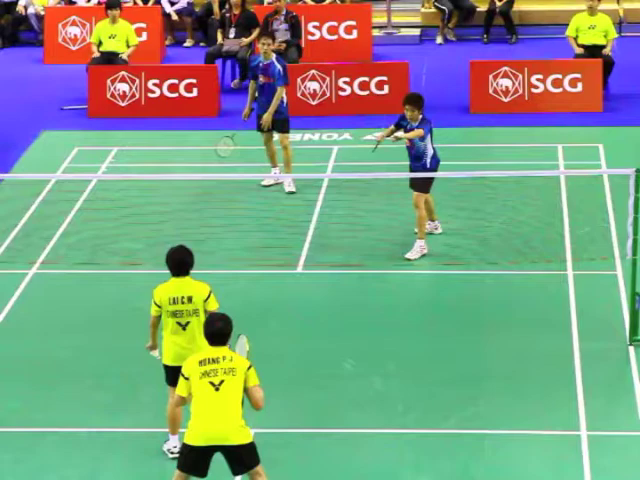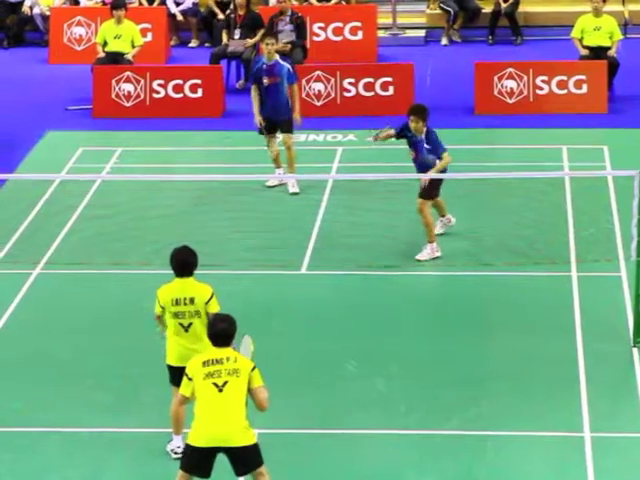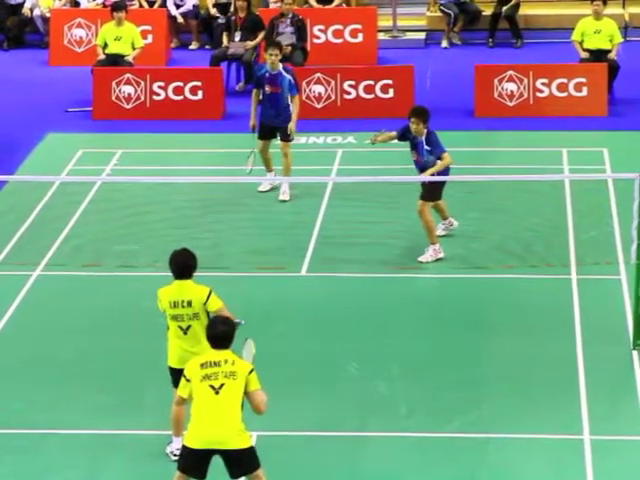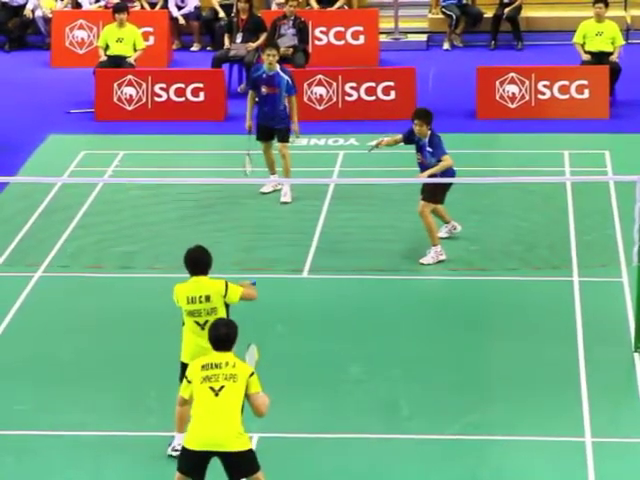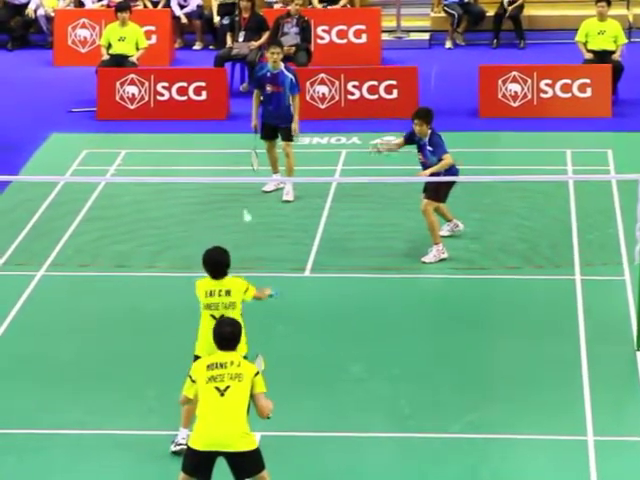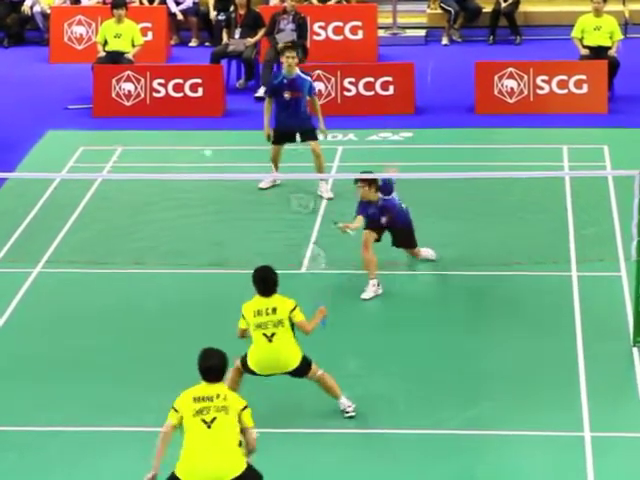
dt=0.7s
person 1, frame 1
left shoulder: (160, 291)
right shoulder: (203, 289)
left elbow: (154, 321)
left wrist: (153, 341)
left hip: (172, 354)
right hip: (200, 352)
left knee: (174, 397)
left ankle: (173, 443)
person 1, frame 2
left shoulder: (164, 292)
right shoulder: (205, 290)
left elbow: (158, 317)
left hip: (176, 354)
right hip: (203, 352)
left knee: (178, 397)
left ankle: (177, 443)
person 1, frame 3
left shoulder: (164, 294)
right shoulder: (203, 292)
right elbow: (226, 315)
right wrist: (231, 320)
left hip: (177, 357)
right hip: (205, 355)
left ankle: (176, 444)
person 1, frame 4
left shoulder: (180, 290)
right shoulder: (220, 287)
right elbow: (252, 295)
right wrist: (245, 286)
left hip: (191, 354)
left ankle: (178, 442)
person 1, frame 5
left shoulder: (200, 286)
right shoulder: (239, 285)
right elbow: (258, 295)
right wrist: (266, 292)
left hip: (205, 351)
left ankle: (182, 437)
person 1, frame 6
left shoulder: (247, 308)
right shoulder: (288, 304)
left elbow: (241, 334)
right elbow: (307, 329)
right wrist: (319, 316)
left hip: (258, 361)
right hip: (288, 359)
left knee: (237, 367)
right knee: (316, 374)
right ankle: (345, 404)
person 2, frame 1
left shoulder: (279, 65)
right shoulder: (255, 61)
left elbow: (280, 91)
left wrist: (270, 113)
right wrist: (248, 106)
left hip: (278, 110)
right hip: (262, 110)
left knee: (284, 142)
right knee: (267, 141)
left ankle: (288, 178)
right ankle: (275, 173)
person 2, frame 2
left shoulder: (285, 65)
right shoulder: (257, 66)
left elbow: (293, 87)
right elbow: (254, 90)
left wrist: (296, 110)
right wrist: (257, 114)
left hip: (284, 112)
right hip: (266, 112)
left knee: (288, 143)
right knee: (270, 143)
left ankle: (291, 178)
right ankle: (279, 174)
person 2, frame 3
left shoulder: (288, 74)
right shoulder: (260, 71)
left elbow: (295, 98)
right elbow: (256, 94)
left wrist: (293, 121)
right wrist: (252, 117)
left hip: (284, 119)
right hip: (266, 118)
left knee: (285, 150)
right knee: (262, 148)
left ankle: (285, 185)
right ankle: (271, 177)
person 2, frame 4
left shoulder: (285, 75)
right shoulder: (256, 72)
left elbow: (291, 98)
right elbow: (252, 95)
left wrist: (294, 121)
right wrist: (248, 118)
left hip: (281, 119)
right hip: (263, 119)
left knee: (283, 150)
right knee: (266, 149)
left ankle: (286, 186)
right ankle: (274, 180)
person 2, frame 5
left shoulder: (289, 74)
right shoulder: (261, 71)
left elbow: (295, 97)
right elbow: (257, 94)
left wrist: (296, 120)
right wrist: (254, 117)
left hip: (285, 118)
right hip: (268, 118)
left knee: (287, 149)
right knee: (270, 147)
left ankle: (289, 185)
right ankle: (276, 178)
person 2, frame 6
left shoulder: (306, 78)
right shoulder: (276, 79)
left elbow: (313, 99)
right elbow: (269, 101)
left wrist: (320, 121)
right wrist: (267, 125)
left hip: (304, 120)
right hip: (282, 122)
left knee: (316, 150)
right knee: (275, 151)
left ankle: (323, 184)
right ankle: (274, 176)
person 3, frame 1
left shoulder: (191, 363)
right shoulder: (242, 363)
left elbow: (178, 402)
right elbow: (258, 404)
right wrist: (258, 388)
left hip: (199, 434)
right hip: (234, 433)
person 3, frame 2
left shoulder: (195, 363)
right shoulder: (246, 364)
left elbow: (181, 401)
right elbow: (263, 405)
right wrist: (262, 389)
left hip: (203, 435)
right hip: (238, 434)
person 3, frame 3
left shoulder: (193, 365)
right shoulder: (244, 367)
left elbow: (179, 402)
right elbow: (260, 408)
right wrist: (262, 395)
left hip: (198, 437)
right hip: (234, 437)
person 3, frame 4
left shoulder: (195, 366)
right shoulder: (245, 370)
left elbow: (182, 402)
right elbow: (260, 410)
right wrist: (265, 399)
left hip: (198, 439)
right hip: (233, 440)
person 3, frame 5
left shoulder: (199, 366)
right shoulder: (250, 369)
left elbow: (185, 400)
right elbow: (264, 412)
right wrist: (270, 405)
left hip: (203, 439)
right hip: (239, 439)
person 3, frame 6
left shoulder: (184, 398)
right shoulder: (238, 402)
left elbow: (166, 432)
right elbow: (252, 443)
left wrist: (155, 469)
right wrist: (245, 455)
left hip: (190, 469)
right hip: (230, 468)
person 4, frame 1
left shoulder: (425, 123)
right shoulder: (404, 118)
left elbow: (418, 133)
right elbow: (393, 128)
left wrist: (402, 135)
right wrist: (384, 134)
left hip: (427, 166)
right hip: (415, 163)
left knee: (417, 201)
right knee: (424, 194)
left ankle: (421, 244)
right ankle: (433, 223)
person 4, frame 2
left shoulder: (431, 136)
right shoulder: (407, 128)
left elbow: (447, 159)
right elbow: (390, 133)
left wrist: (430, 174)
right wrist: (381, 136)
left hip: (434, 172)
right hip: (423, 171)
left knee: (422, 207)
right knee: (431, 197)
left ankle: (432, 247)
right ankle: (445, 219)
person 4, frame 3
left shoulder: (431, 138)
right shoulder: (409, 130)
left elbow: (448, 160)
right elbow: (391, 135)
left wrist: (428, 172)
right wrist: (380, 138)
left hip: (437, 175)
right hip: (427, 173)
left knee: (422, 208)
right knee: (433, 199)
left ankle: (435, 249)
right ankle: (448, 222)
person 4, frame 4
left shoulder: (434, 141)
right shoulder: (414, 133)
left elbow: (448, 162)
right elbow: (396, 140)
left wrist: (427, 172)
right wrist: (384, 142)
left hip: (442, 177)
right hip: (432, 176)
left knee: (423, 209)
right knee: (430, 203)
left ankle: (437, 251)
right ankle: (451, 225)
person 4, frame 5
left shoulder: (435, 139)
right shoulder: (413, 134)
left elbow: (449, 160)
right elbow: (399, 144)
left wrist: (428, 171)
right wrist: (386, 146)
left hip: (446, 176)
right hip: (429, 176)
left knee: (427, 207)
right knee: (431, 203)
left ankle: (439, 249)
right ankle: (454, 224)
person 4, frame 6
left shoulder: (386, 188)
right shoulder: (363, 206)
right elbow: (358, 222)
right wrist: (348, 226)
left hip: (400, 221)
right hip: (377, 222)
left knee: (414, 254)
right knee: (366, 239)
left ankle: (422, 252)
right ankle: (373, 284)
